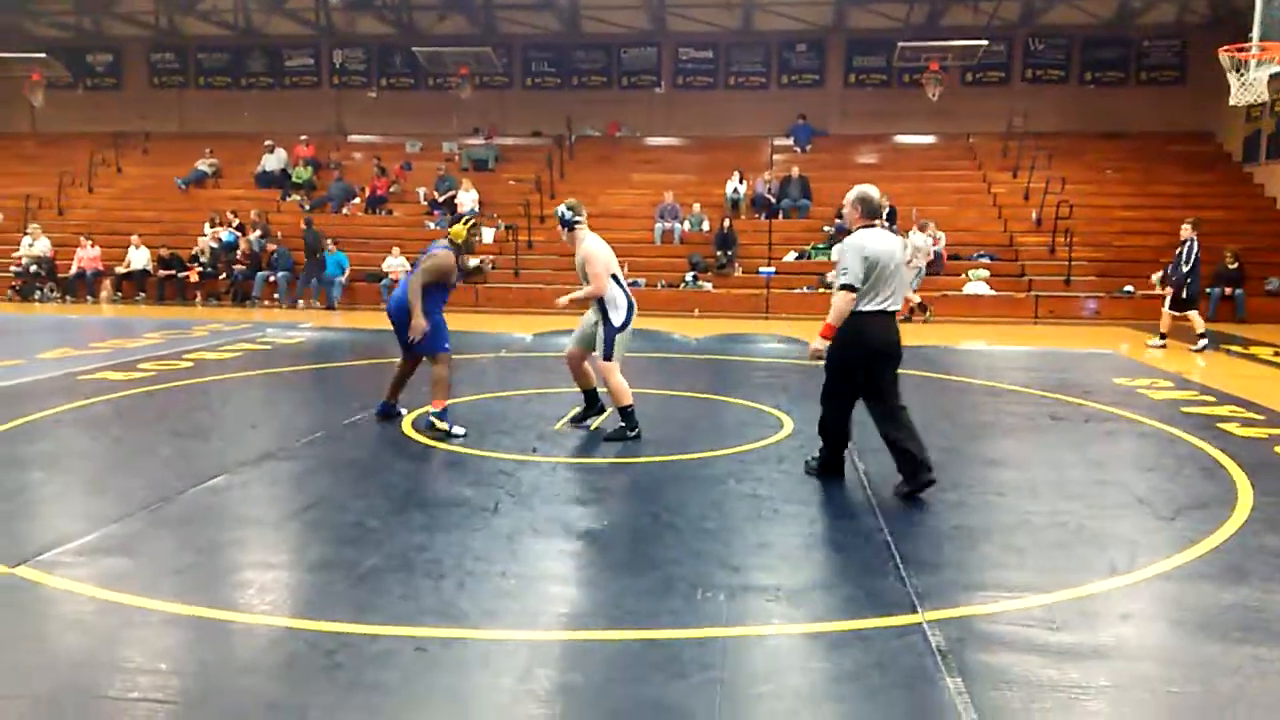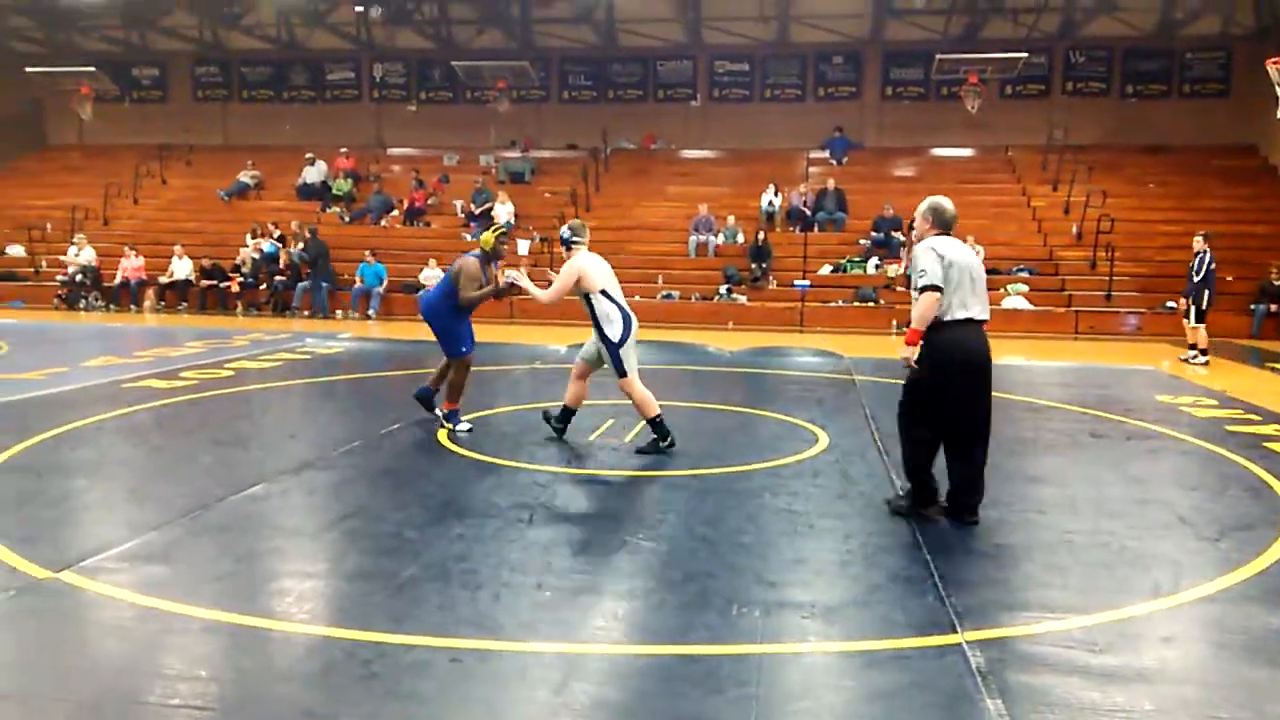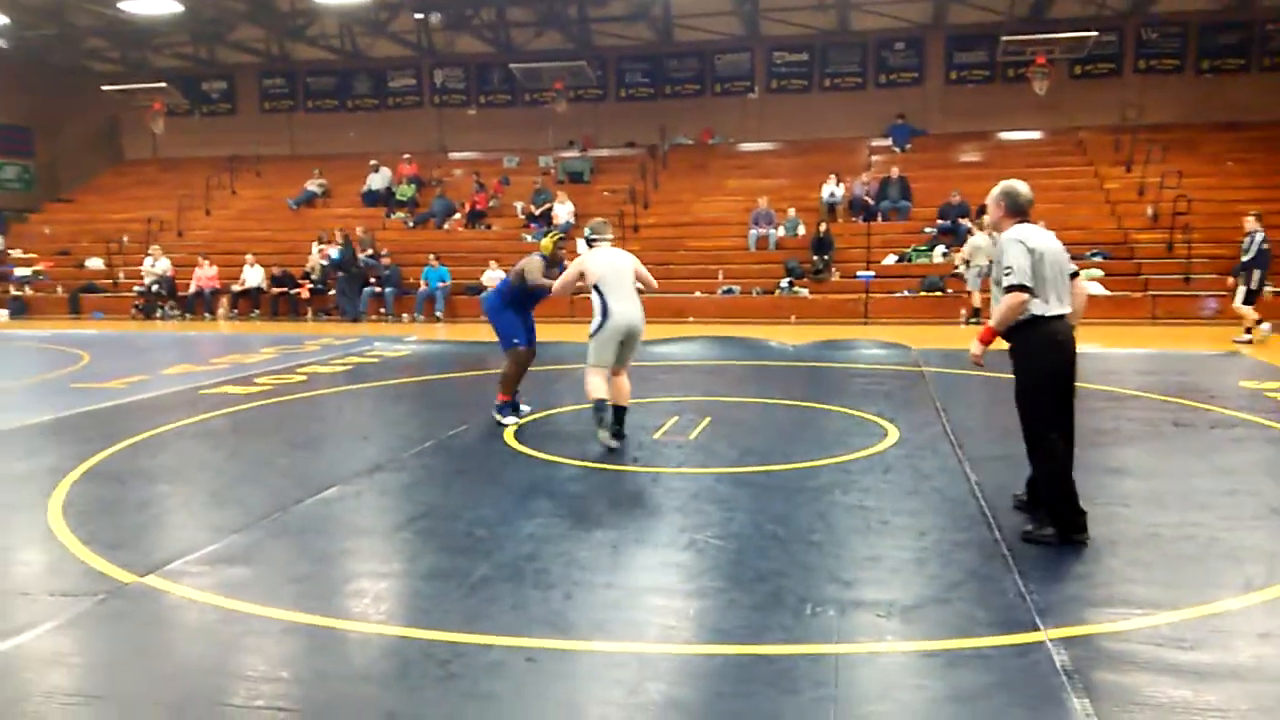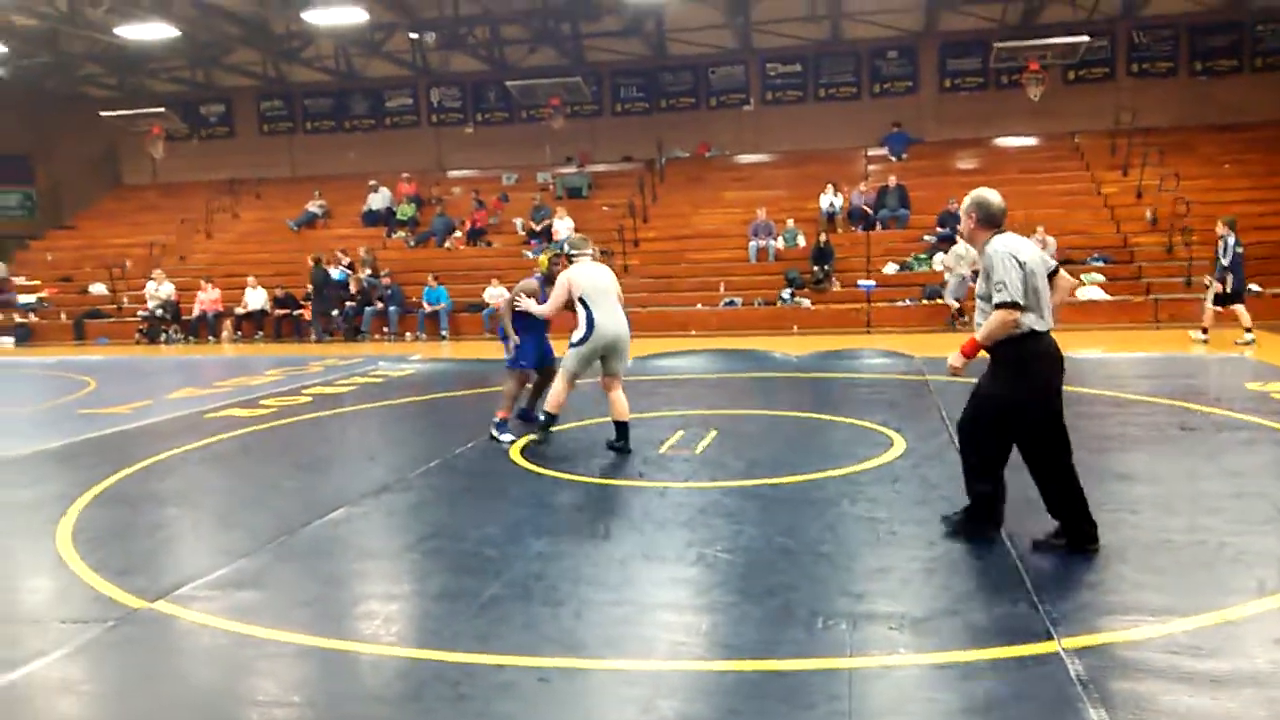
dt=0.4s
person 1, frame 1
left shoulder: (855, 243)
right shoulder: (894, 241)
left elbow: (848, 294)
left wrist: (825, 334)
left hip: (858, 329)
right hip: (888, 328)
left knee: (837, 399)
right knee: (887, 403)
left ankle: (830, 464)
right ankle: (916, 470)
person 1, frame 2
left shoulder: (928, 248)
right shoulder: (967, 251)
left elbow: (930, 295)
left wrist: (912, 339)
left hip: (945, 342)
right hip: (977, 342)
left knee: (916, 419)
right knee: (970, 427)
left ankle: (921, 496)
right ankle: (964, 503)
person 1, frame 3
left shoulder: (1012, 239)
right shoulder: (1047, 238)
left elbow: (1017, 296)
right elbow: (1078, 291)
left wrist: (984, 337)
right wrist: (1065, 331)
left hip: (1035, 342)
right hip: (1058, 336)
left knee: (1042, 431)
right knee: (1054, 425)
left ankle: (1065, 519)
right ankle: (1041, 496)
person 1, frame 4
left shoulder: (998, 252)
right shoulder: (1017, 243)
left elbow: (1007, 315)
right elbow: (1063, 281)
left wrist: (967, 351)
right wrist: (1041, 319)
left hip: (1025, 360)
right hip: (1016, 359)
left knee: (1044, 448)
right knee: (975, 429)
left ankle: (1078, 531)
right ankle: (982, 514)
person 2, frame 1
left shoulder: (590, 248)
right shoulder: (583, 246)
left elbow: (598, 289)
left wrist: (572, 296)
right wrist: (571, 297)
left hip: (616, 312)
right hip: (599, 311)
left knee: (608, 369)
right knee: (573, 356)
left ankle: (631, 426)
right ankle: (593, 405)
person 2, frame 2
left shoulder: (574, 264)
right shoulder: (592, 259)
left elbow: (548, 299)
left wrist: (527, 285)
right wrist: (562, 282)
left hip: (616, 328)
right hip: (609, 327)
left knee: (629, 384)
right knee: (579, 372)
left ankle: (664, 437)
right ankle: (562, 421)
person 2, frame 3
left shoulder: (584, 260)
right shoulder: (627, 256)
left elbow: (557, 289)
right elbow: (653, 286)
left wrist: (576, 284)
left hip: (610, 320)
right hip: (635, 317)
left knee: (595, 375)
right knee: (619, 371)
left ankle: (604, 419)
right ankle: (616, 424)
person 2, frame 4
left shoulder: (567, 275)
right shoulder: (605, 270)
left elbow: (548, 311)
right elbow: (619, 300)
left wrist: (532, 307)
left hip: (592, 331)
right hip: (620, 329)
left knee: (564, 379)
right knee: (613, 386)
left ankle: (544, 429)
right ankle: (622, 439)
person 3, frame 1
left shoulder: (451, 251)
right shoulder: (445, 258)
left elbow: (464, 272)
right elbow: (415, 281)
left wrist: (481, 265)
right wrist: (417, 316)
left hip: (399, 304)
right hip: (418, 310)
left knee: (412, 358)
right knee: (442, 359)
left ankle: (388, 406)
right ankle: (438, 415)
person 3, frame 2
left shoulder: (493, 263)
right shoulder: (472, 265)
left elbow: (498, 295)
right elbow: (465, 299)
left wrist: (511, 283)
right wrist: (494, 288)
left hip: (448, 310)
right hip: (442, 310)
left knee: (458, 357)
right knee: (463, 361)
left ankle: (428, 391)
right ankle: (450, 414)
person 3, frame 3
left shoulder: (559, 265)
right shoulder: (536, 263)
right elbow: (535, 283)
left hip: (520, 309)
right hip: (502, 306)
left knee: (529, 353)
right knee: (517, 353)
left ankle: (509, 396)
right ankle: (502, 406)
person 3, frame 4
left shoulder: (557, 284)
right shoulder: (531, 286)
right elbow: (505, 307)
right wrist: (511, 335)
left hip: (535, 333)
right hip: (518, 332)
left knee: (549, 371)
right knee: (520, 375)
left ankle: (528, 411)
right ankle: (499, 423)
